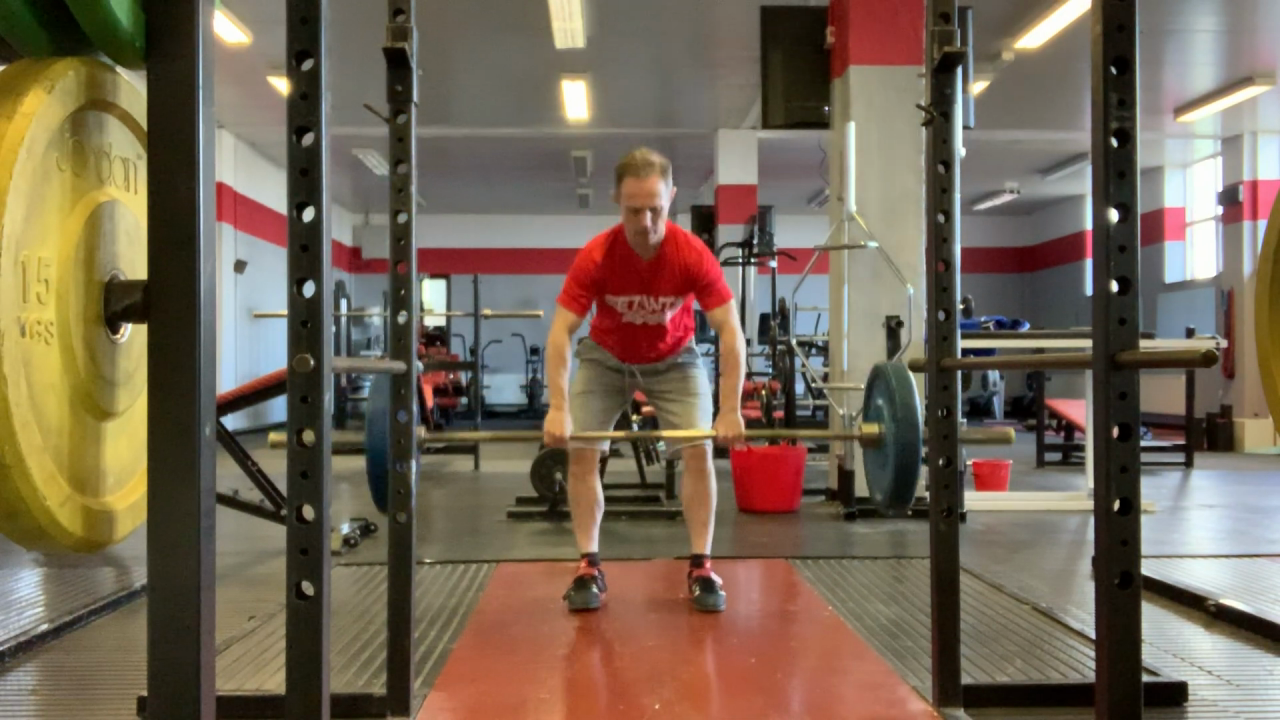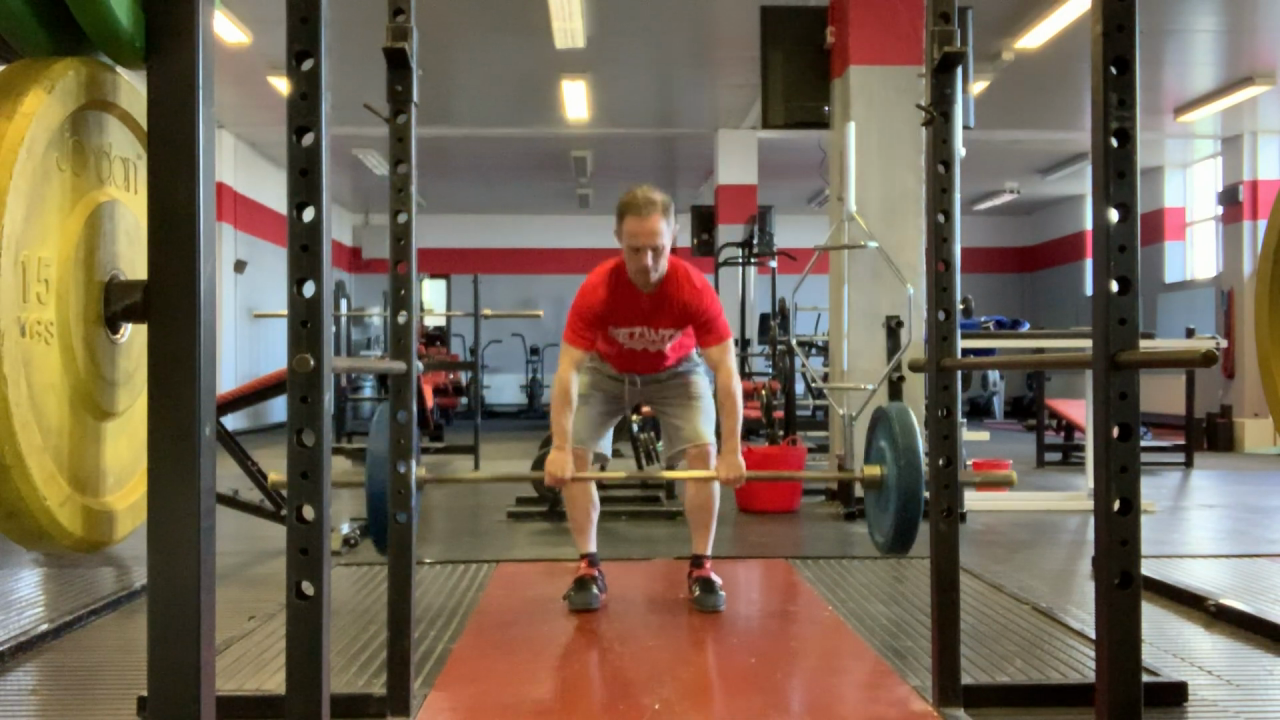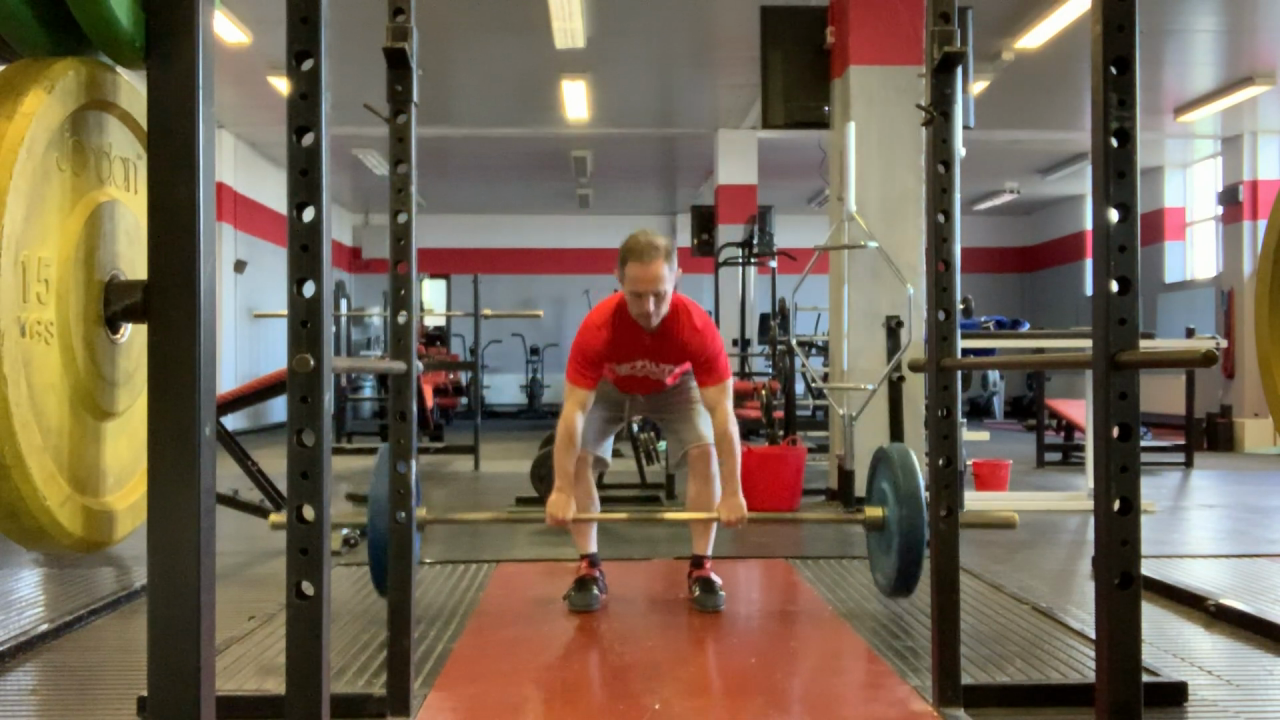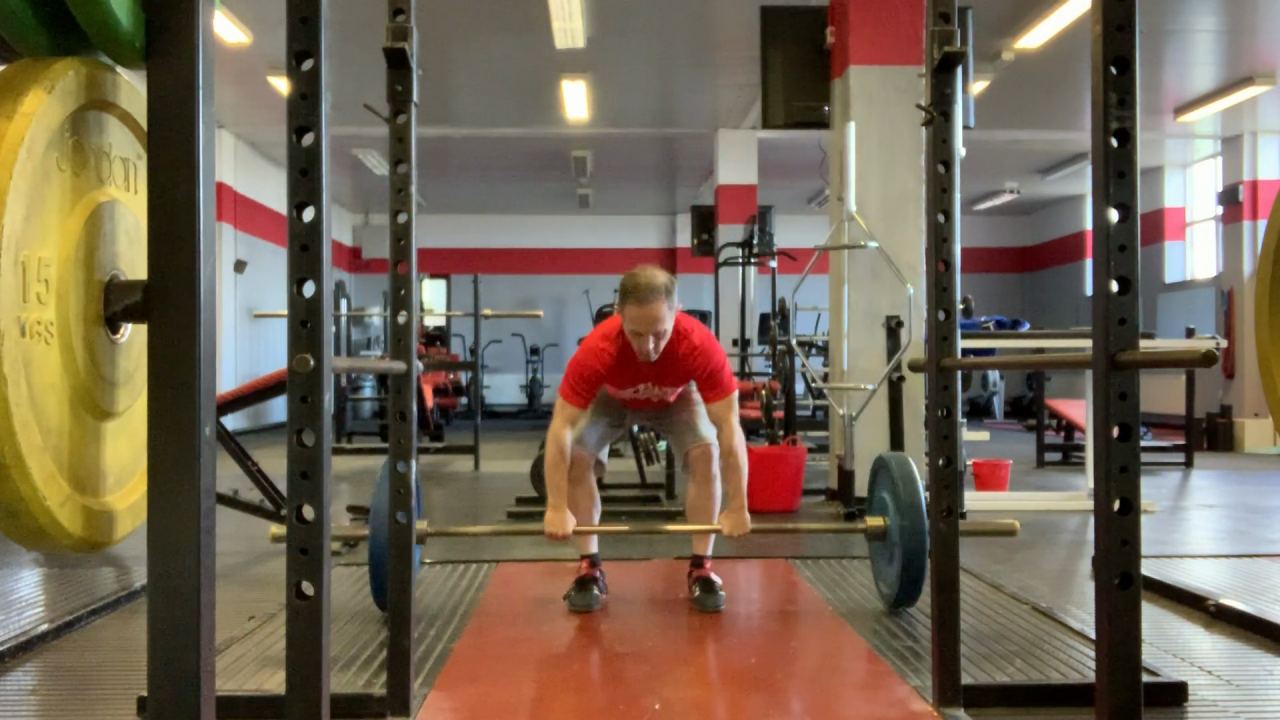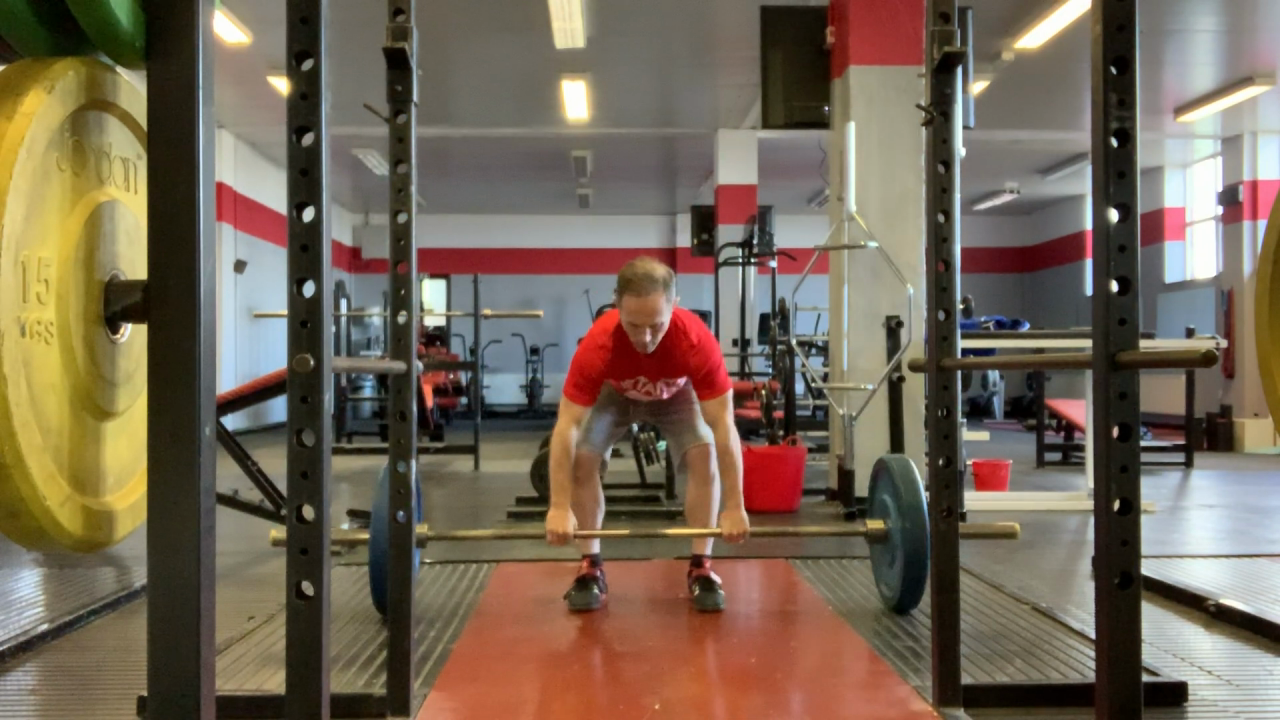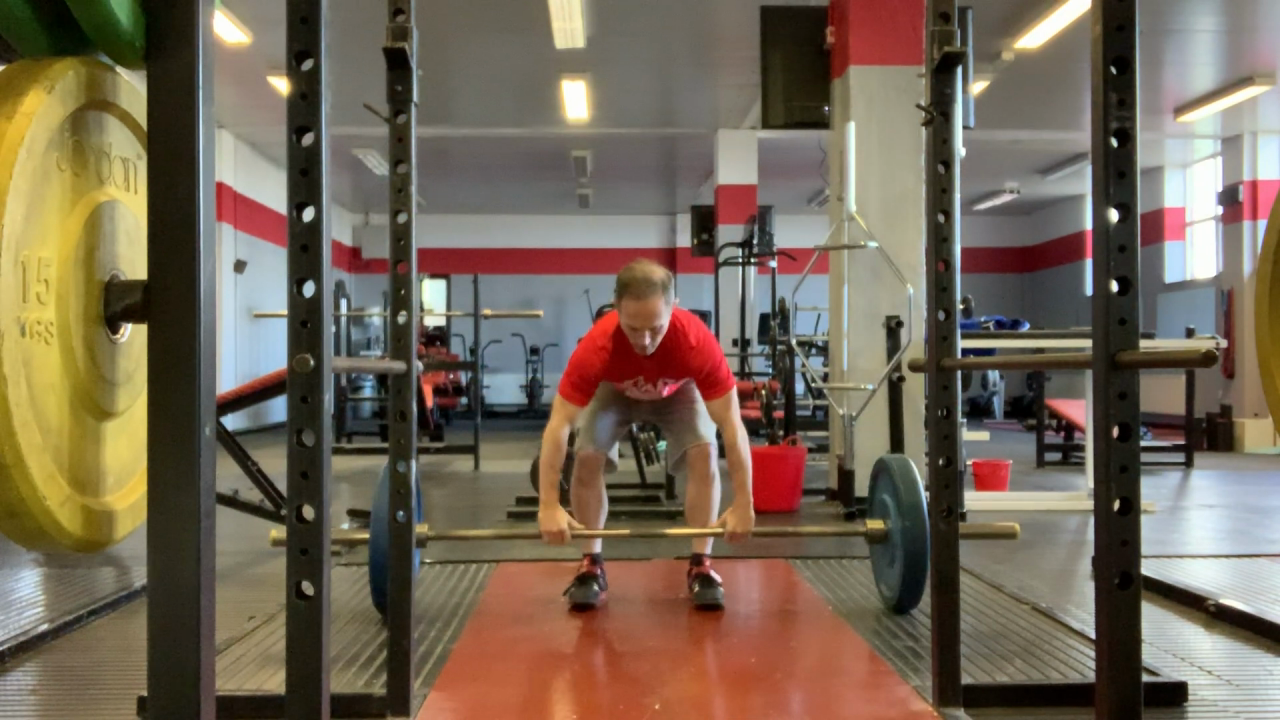
dt=0.1s
person 1, frame 1
left shoulder: (694, 255)
right shoulder: (595, 256)
left elbow: (730, 332)
right elbow: (561, 331)
left wrist: (731, 412)
right wrist: (558, 409)
left hip: (674, 356)
right hip: (604, 356)
left knee: (698, 450)
right knee: (582, 453)
left ankle: (701, 567)
right ankle: (589, 568)
person 1, frame 2
left shoulder: (696, 289)
right shoulder: (596, 290)
left elbow: (727, 372)
right elbow: (568, 371)
left wrist: (731, 454)
right wrist: (560, 449)
left hip: (675, 369)
right hip: (606, 370)
left knee: (702, 451)
right knee: (577, 457)
left ankle: (701, 568)
right ankle: (589, 569)
person 1, frame 3
left shoulder: (697, 326)
right shoulder: (598, 327)
left elbow: (722, 414)
right elbow: (574, 412)
left wrist: (733, 493)
right wrist: (561, 491)
left hip: (675, 387)
right hip: (609, 387)
left knee: (704, 454)
right knee: (579, 459)
left ankle: (701, 568)
right ankle: (589, 569)
person 1, frame 4
left shoulder: (701, 346)
right shoulder: (596, 350)
left elbow: (728, 428)
right elbow: (561, 430)
left wrist: (737, 509)
right wrist: (556, 509)
left hip: (676, 397)
right hip: (610, 398)
left knee: (705, 453)
right knee: (578, 458)
left ankle: (701, 569)
right ankle: (589, 569)
person 1, frame 5
left shoulder: (698, 341)
right shoulder: (597, 345)
left elbow: (722, 426)
right elbow: (567, 427)
left wrist: (734, 508)
right wrist: (560, 508)
left hip: (676, 393)
right hip: (612, 394)
left knee: (703, 452)
right knee: (583, 456)
left ankle: (701, 568)
right ankle: (590, 568)
person 1, frame 6
left shoulder: (698, 343)
right shoulder: (596, 348)
left elbow: (731, 424)
right elbow: (558, 425)
left wrist: (742, 505)
right wrist: (549, 506)
left hip: (677, 391)
right hip: (613, 391)
left knee: (703, 453)
right knee: (587, 456)
left ankle: (701, 566)
right ankle: (591, 565)
